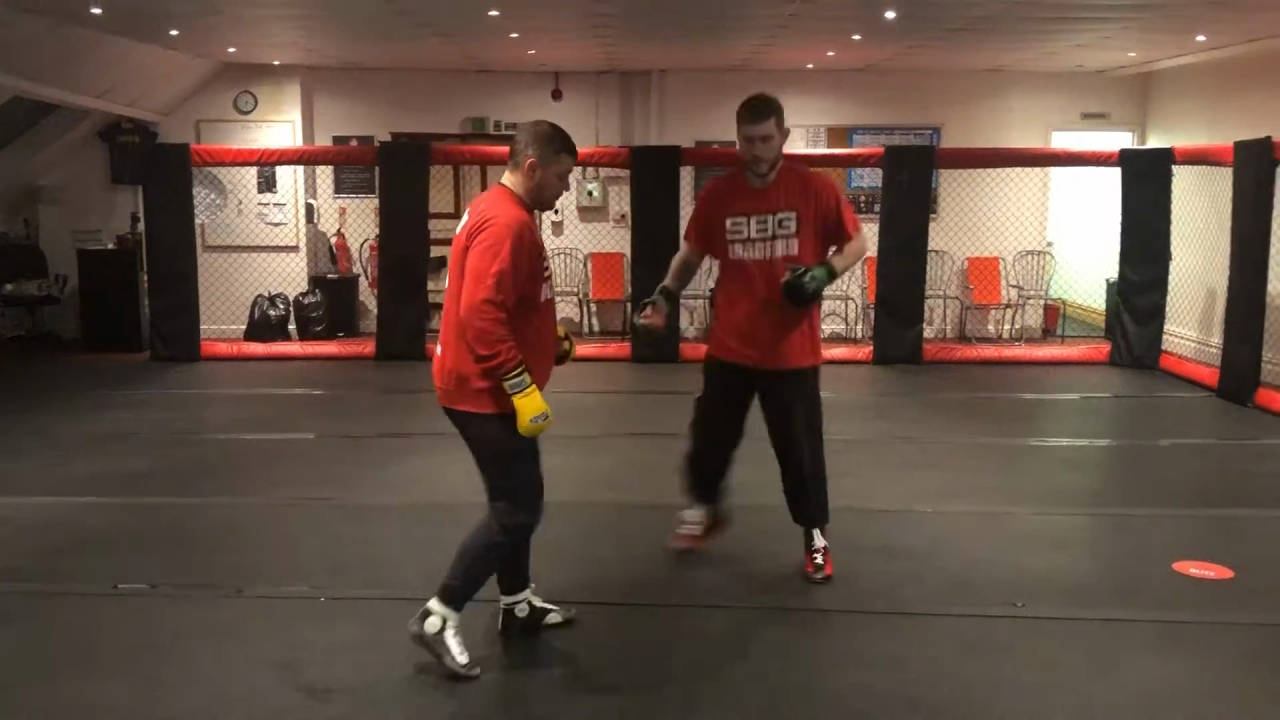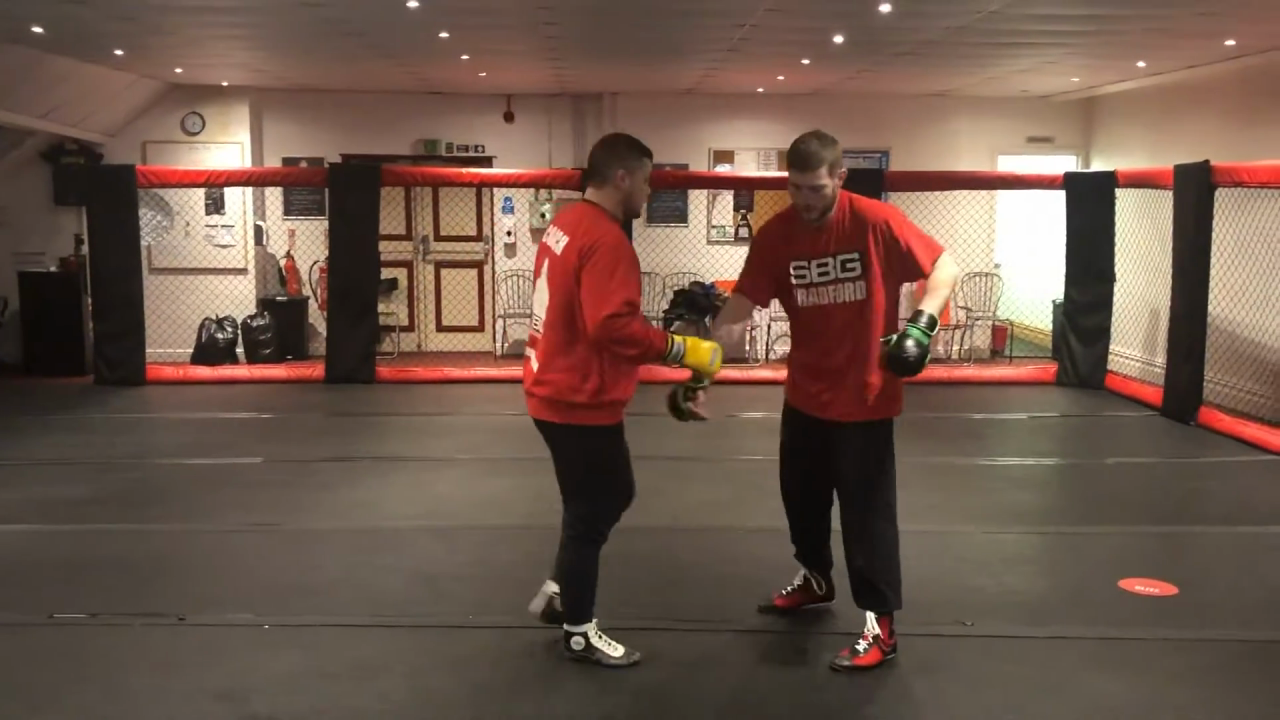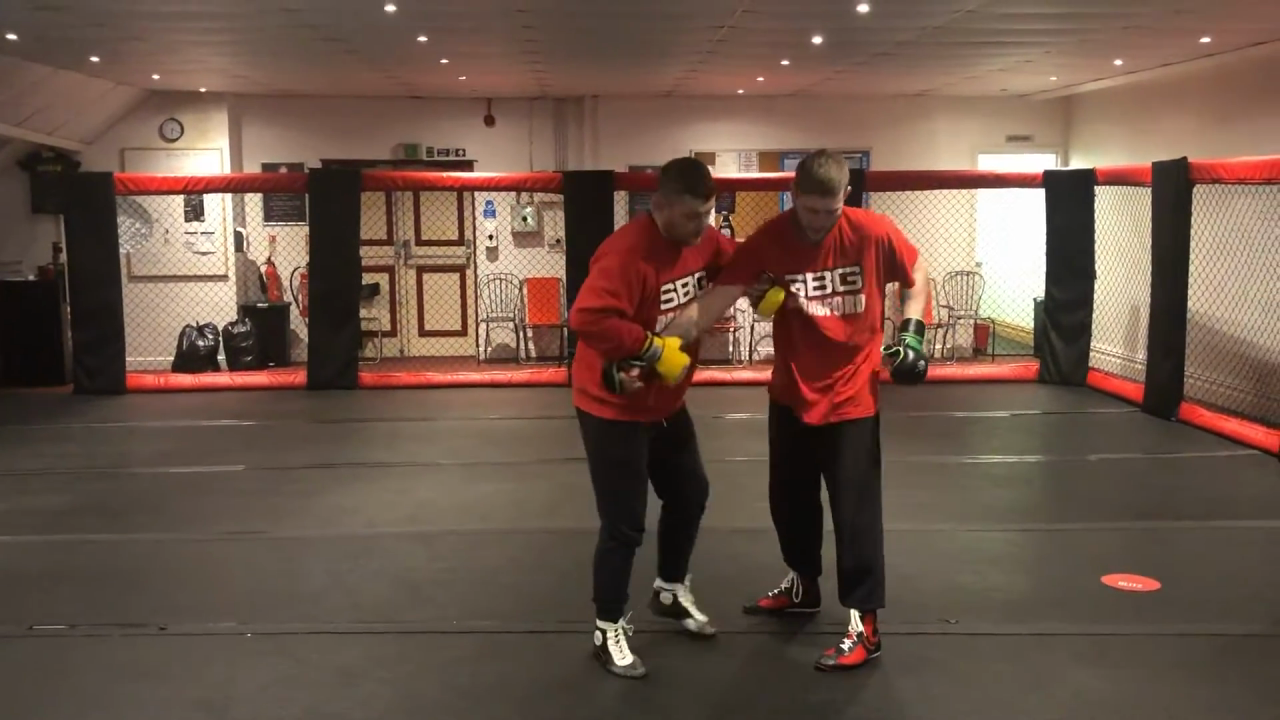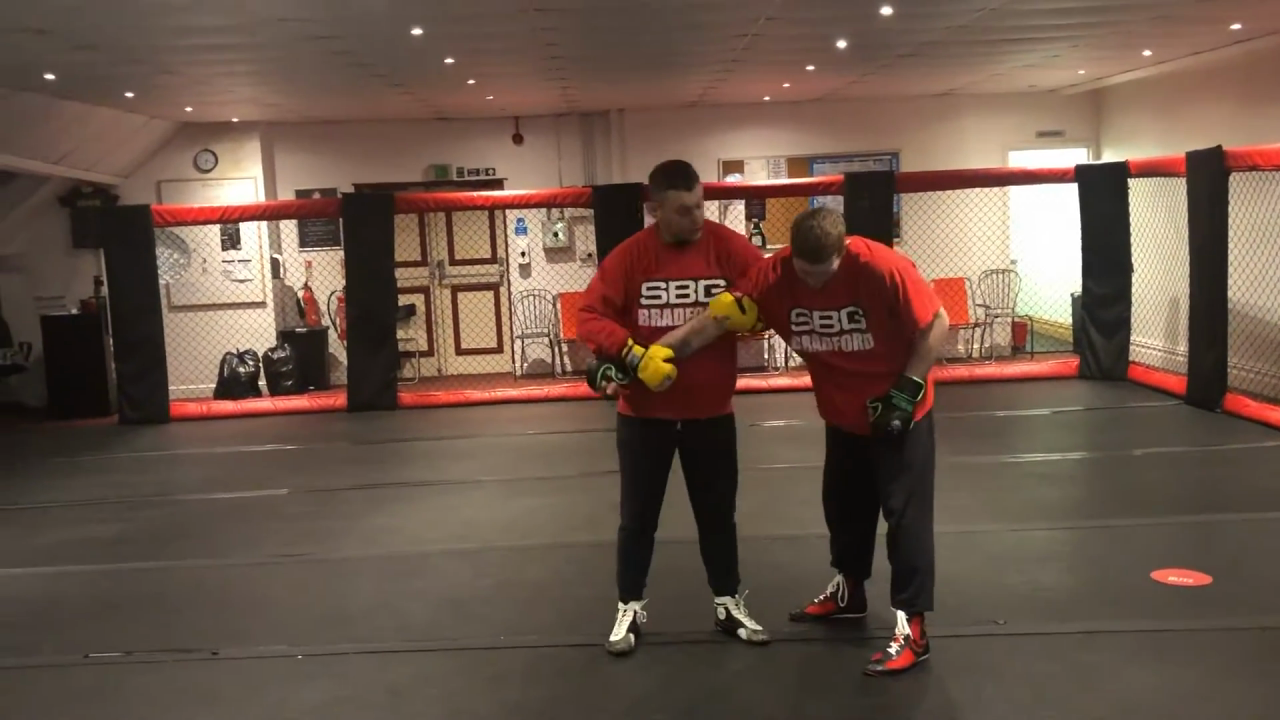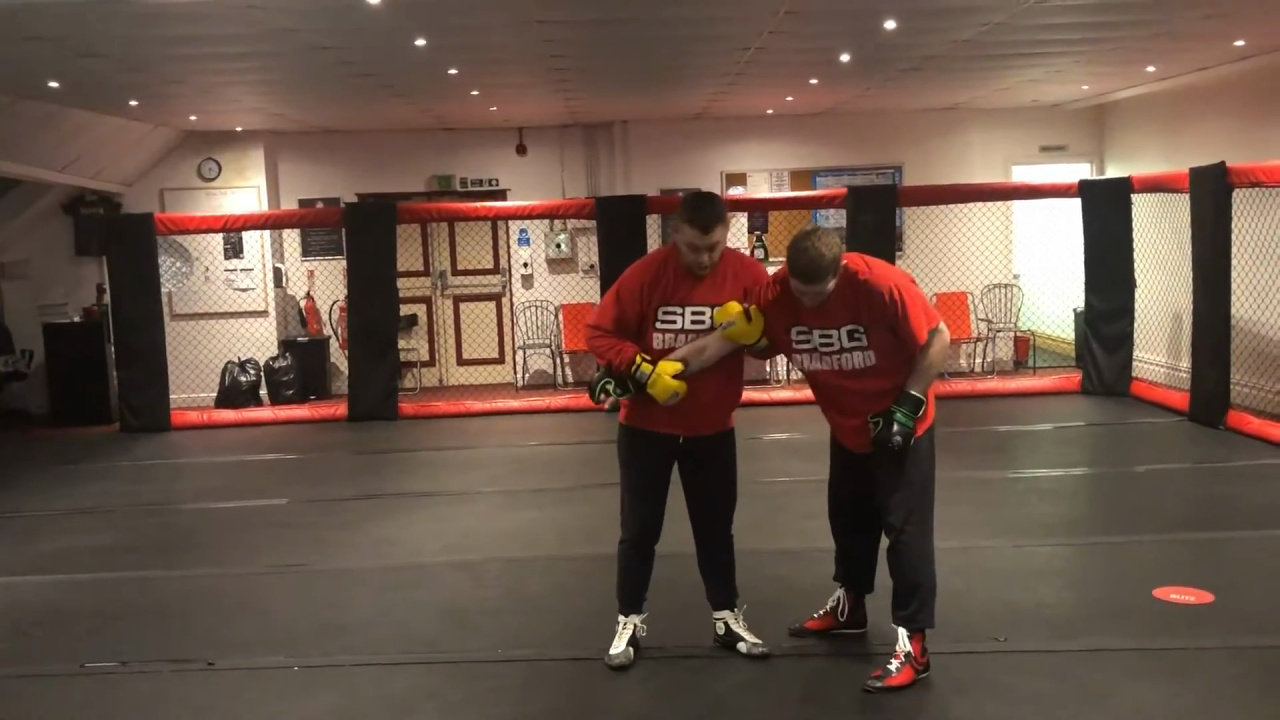
dt=1s
person 1, frame 1
left shoulder: (499, 209)
right shoulder: (507, 223)
right elbow: (481, 316)
left wrist: (550, 332)
right wrist: (523, 389)
left hip: (489, 389)
right hip: (486, 394)
left knee: (517, 495)
right knee: (516, 509)
left ankle: (516, 604)
right ankle: (439, 617)
person 1, frame 2
left shoulder: (565, 222)
right shoulder: (606, 240)
right elbow: (613, 326)
right wrist: (684, 350)
left hip: (559, 390)
right hip: (581, 403)
left knee: (608, 498)
right knee: (589, 514)
left ankle: (560, 594)
right ankle: (577, 631)
person 1, frame 3
left shoulder: (701, 240)
right shoulder: (627, 251)
right elbow: (588, 317)
right wrist: (655, 351)
left hip: (665, 403)
right hip: (613, 407)
left knee: (690, 494)
right knee: (624, 524)
left ankle: (671, 590)
right ankle: (609, 630)
person 1, frame 4
left shoulder: (727, 245)
right shoulder: (629, 256)
right elbow: (589, 317)
right wrist: (635, 357)
left hip: (711, 411)
right hip: (643, 412)
left knee: (717, 513)
right knee: (637, 517)
left ankle: (729, 605)
right ankle: (629, 608)
person 1, frame 5
left shoulder: (747, 274)
right shoulder: (647, 273)
right elbow: (599, 333)
right wrist: (645, 371)
left hip: (713, 428)
right hip: (646, 426)
left knee: (715, 528)
right knee: (639, 529)
left ankle: (727, 619)
right ankle: (629, 622)
person 2, frame 1
left shoulder: (814, 187)
right shoulder: (717, 193)
left elbow: (855, 243)
right elbow: (692, 250)
left wrist: (823, 273)
right wrist: (665, 295)
left hip: (792, 349)
right hip: (729, 347)
left knee: (800, 449)
right knee: (710, 439)
left ankle: (814, 534)
right ankle: (705, 510)
person 2, frame 2
left shoulder: (877, 221)
right shoulder: (775, 234)
left elbow: (944, 266)
right elbow: (739, 307)
left wrist: (920, 326)
left hip: (865, 399)
right hip: (804, 397)
left knee: (867, 511)
right knee: (800, 499)
left ankle: (880, 624)
right ankle: (816, 580)
person 2, frame 3
left shoulder: (874, 232)
right shoulder: (768, 242)
left elbow: (916, 273)
right elbow: (713, 301)
left wrist: (911, 332)
left hip: (852, 399)
right hip: (790, 398)
left knee: (855, 510)
right knee: (789, 500)
left ankle: (864, 624)
right ankle: (802, 584)
person 2, frame 4
left shoulder: (884, 268)
right shoulder: (776, 274)
left elbow: (936, 325)
right elbow: (715, 320)
left wrist: (905, 391)
left hip: (898, 409)
right hip: (841, 414)
left knee: (905, 512)
right knee: (843, 505)
left ankle: (911, 627)
right ankle: (849, 590)
person 2, frame 5
left shoulder: (882, 284)
right shoulder: (776, 293)
left elbow: (937, 339)
right elbow: (721, 340)
left wrist: (907, 405)
left hip: (900, 425)
right hip: (847, 428)
left knee: (906, 527)
right knee: (848, 519)
left ankle: (912, 644)
right ankle: (848, 606)
